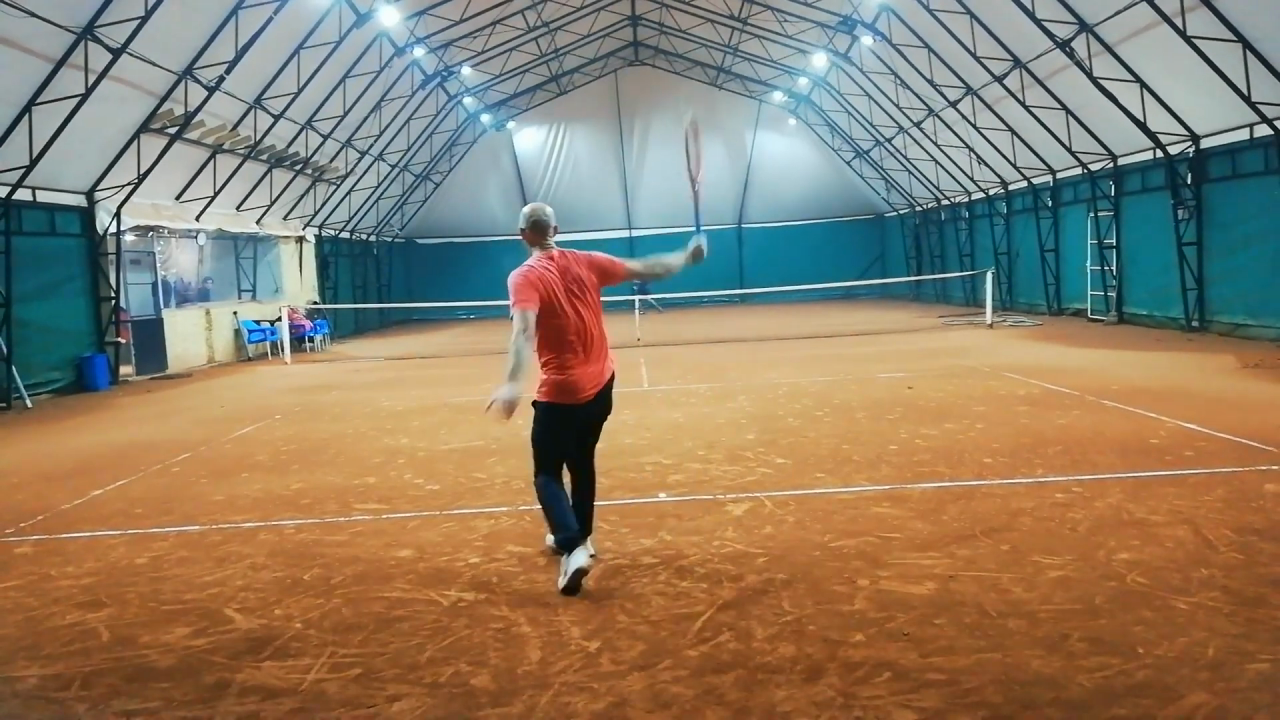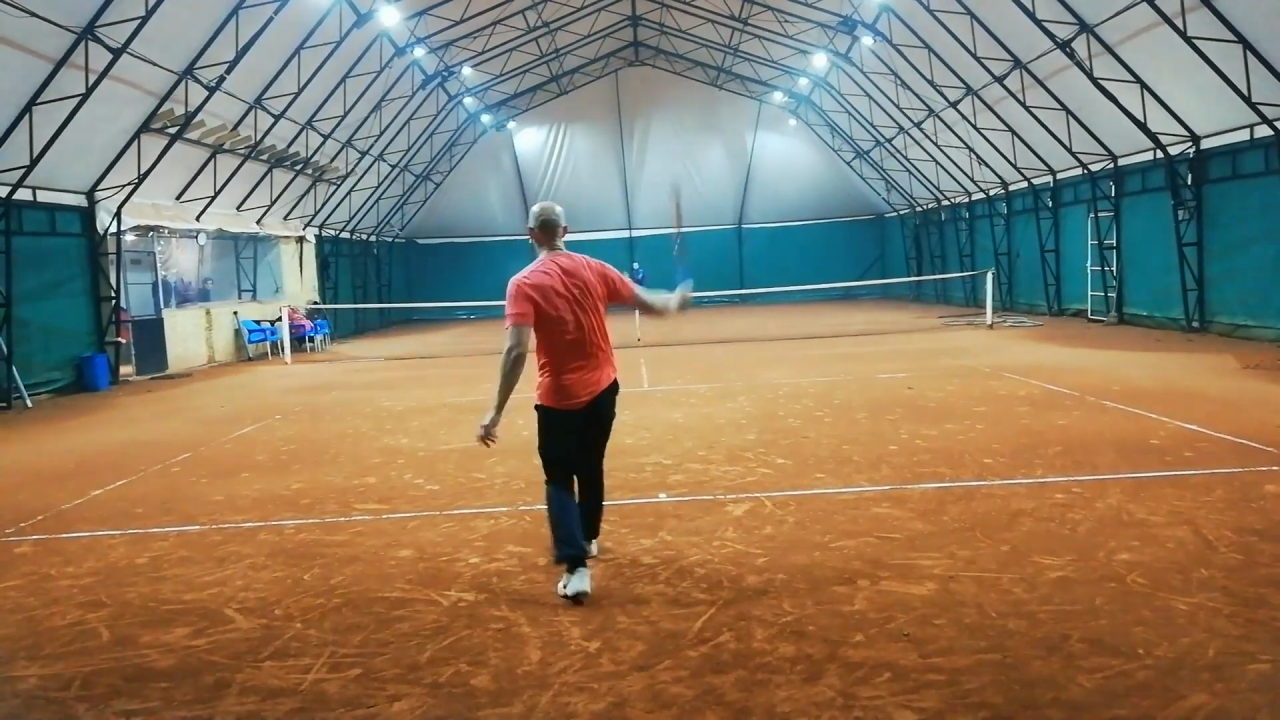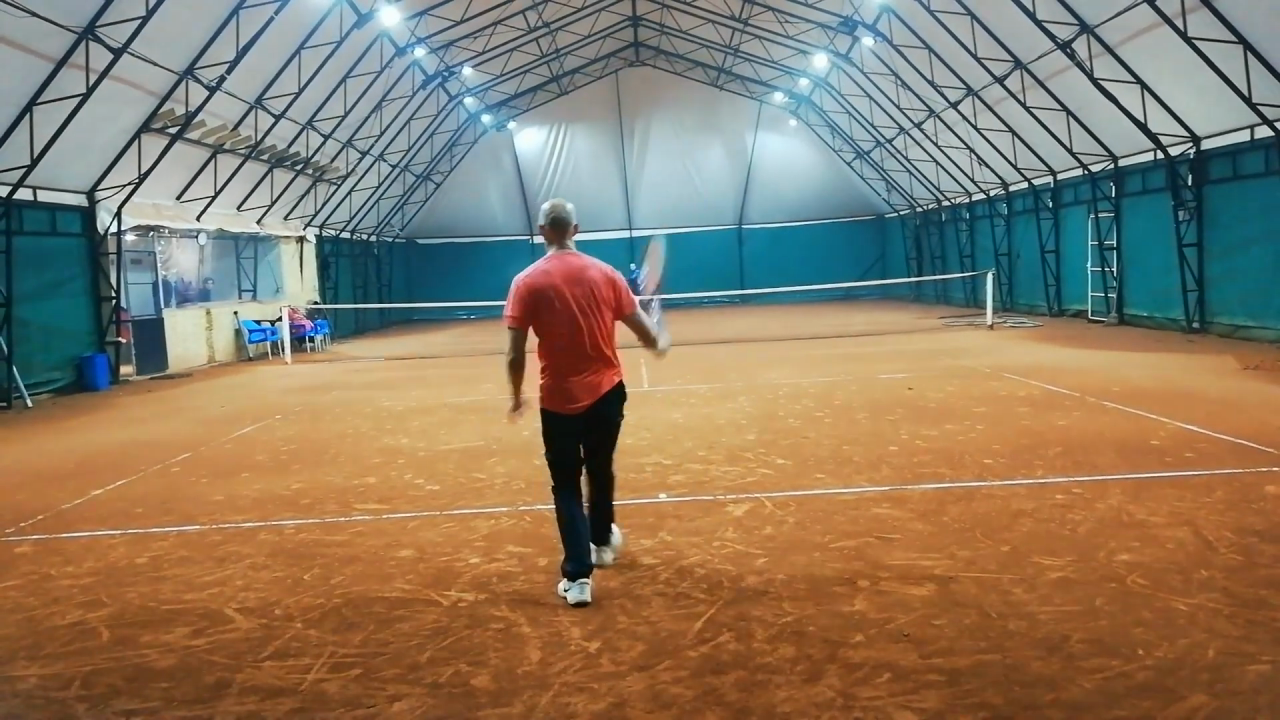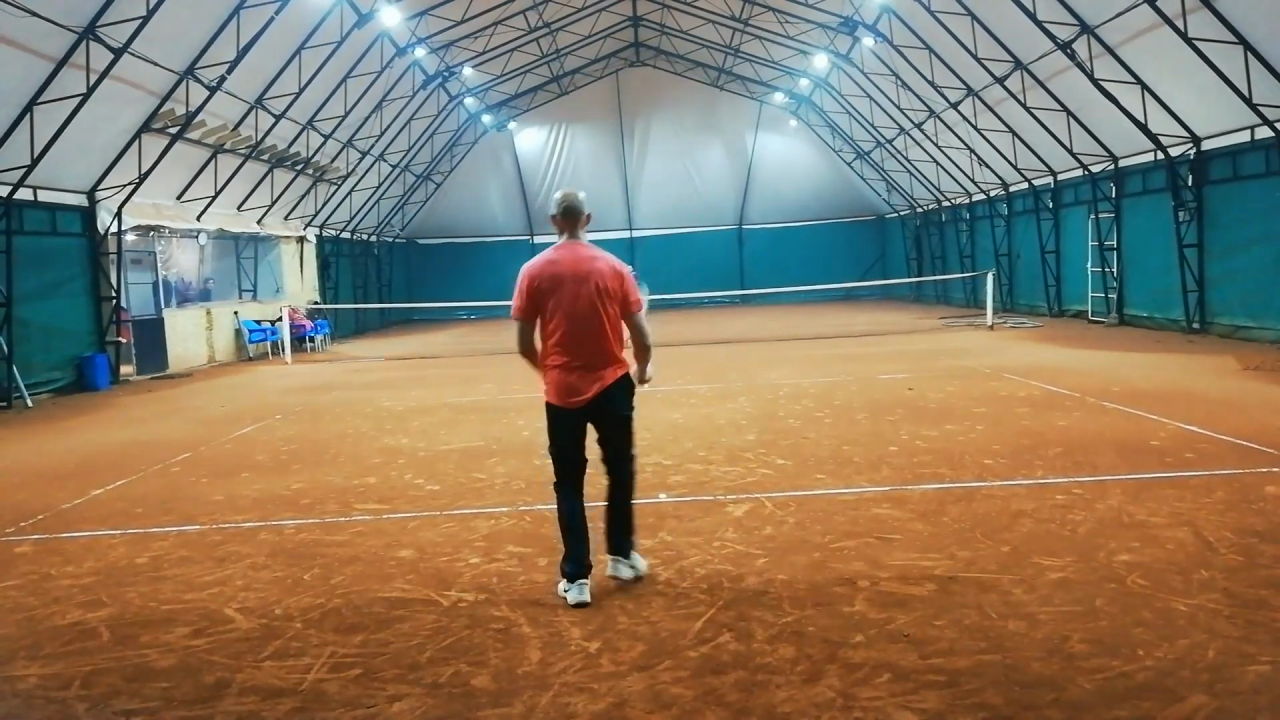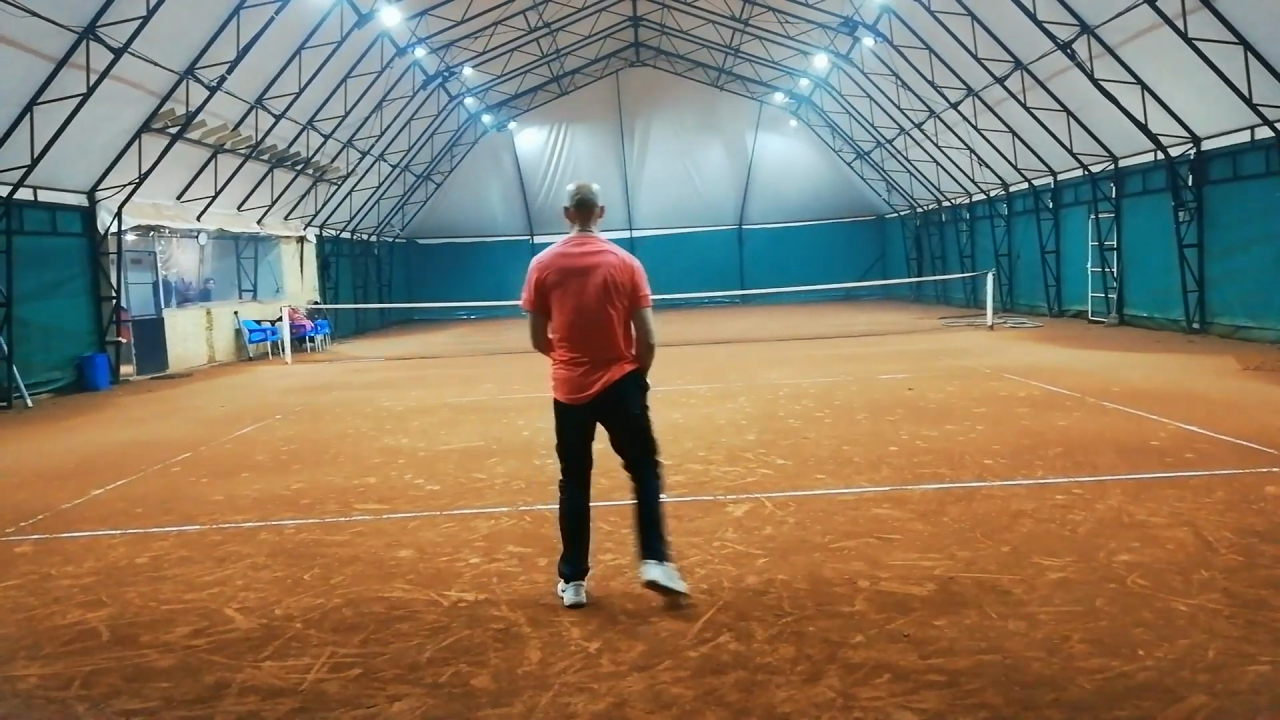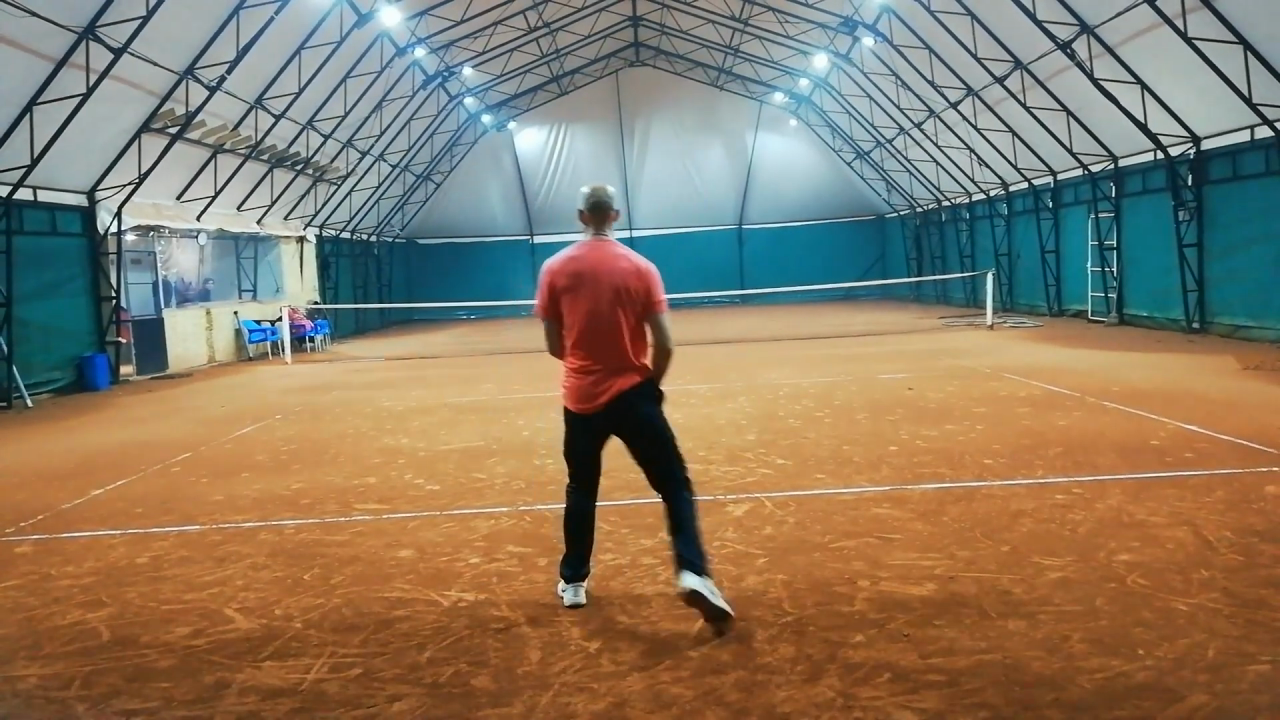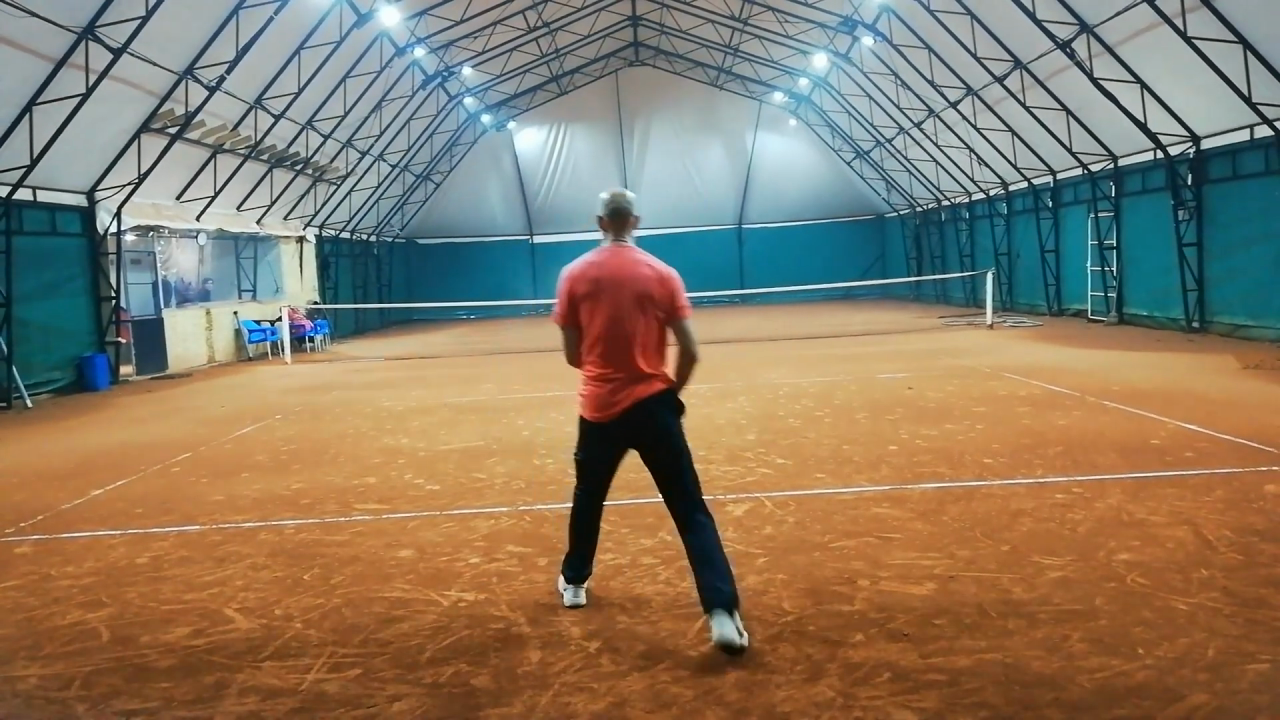
dt=0.1s
person 1, frame 1
left shoulder: (524, 277)
right shoulder: (588, 262)
left elbow: (524, 331)
right elbow: (646, 271)
left wrist: (511, 385)
right wrist: (687, 256)
left hip: (559, 393)
right hip: (600, 385)
left knee: (548, 476)
right knee: (581, 463)
left ankle: (572, 550)
right ankle: (575, 537)
person 1, frame 2
left shoulder: (524, 283)
right shoulder: (594, 269)
left elbow: (516, 350)
right elbow: (646, 302)
left wrist: (496, 413)
right wrist: (675, 301)
left hip: (558, 396)
right hip: (603, 388)
left knee: (558, 482)
right knee: (590, 468)
left ankle: (575, 568)
right ankle: (586, 538)
person 1, frame 3
left shoulder: (527, 282)
right shoulder: (605, 274)
left elbow: (516, 354)
right elbow: (645, 333)
left wrist: (516, 396)
right wrist: (660, 343)
left hip: (558, 401)
right hip: (606, 393)
left knee: (567, 487)
right knee: (600, 469)
left ankle: (577, 578)
right ankle: (601, 541)
person 1, frame 4
left shoulder: (534, 271)
right shoulder: (614, 268)
left elbow: (525, 343)
right elbow: (641, 337)
right wrist: (643, 368)
left hip: (563, 393)
right hip: (612, 386)
left knee: (569, 485)
right knee: (621, 471)
left ankle: (577, 578)
right ankle: (622, 556)
person 1, frame 5
left shoulder: (544, 264)
right shoulder: (625, 263)
left elbow: (538, 337)
right elbow: (646, 339)
right wrist: (635, 375)
left hip: (569, 392)
right hip: (620, 388)
left knee: (574, 487)
right knee: (646, 471)
left ankle: (573, 581)
right ankle: (654, 561)
person 1, frame 6
left shoulder: (555, 268)
right shoulder: (641, 268)
left elbow: (554, 344)
right elbow: (663, 344)
right wrist: (651, 382)
left hip: (581, 400)
right hip: (633, 393)
left knee: (581, 491)
right knee: (675, 485)
left ankle: (573, 581)
right ankle: (693, 574)
person 1, frame 7
left shoulder: (574, 274)
right shoulder: (662, 274)
left elbow: (573, 354)
right elbow: (689, 350)
right wrist: (671, 388)
left hip: (599, 410)
right hip: (655, 404)
left knee: (588, 499)
right knee: (690, 509)
left ankle: (574, 583)
right ankle: (721, 613)
